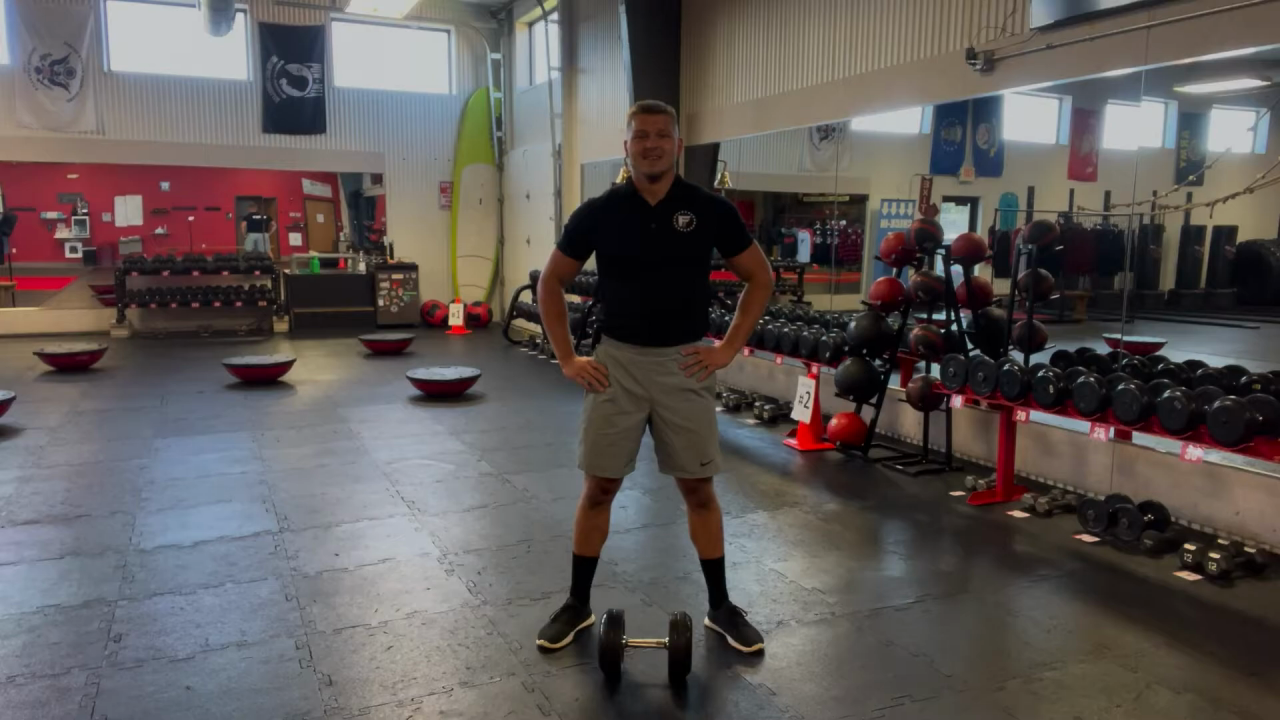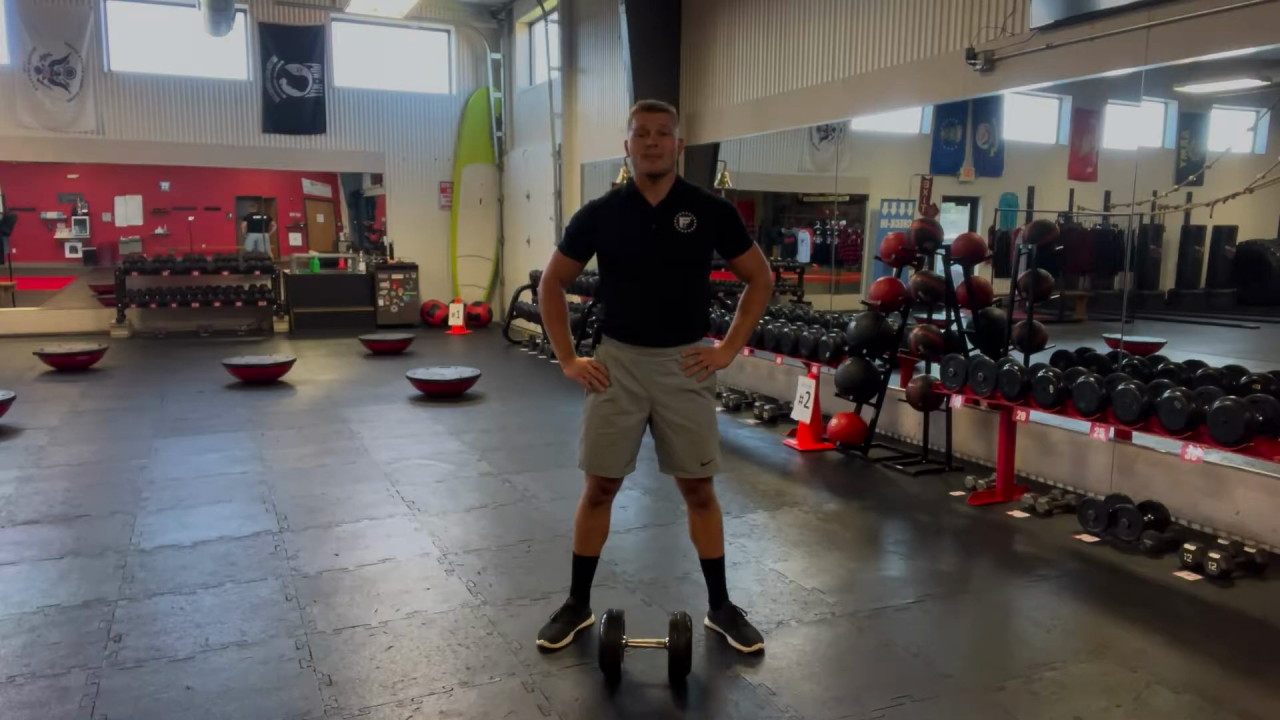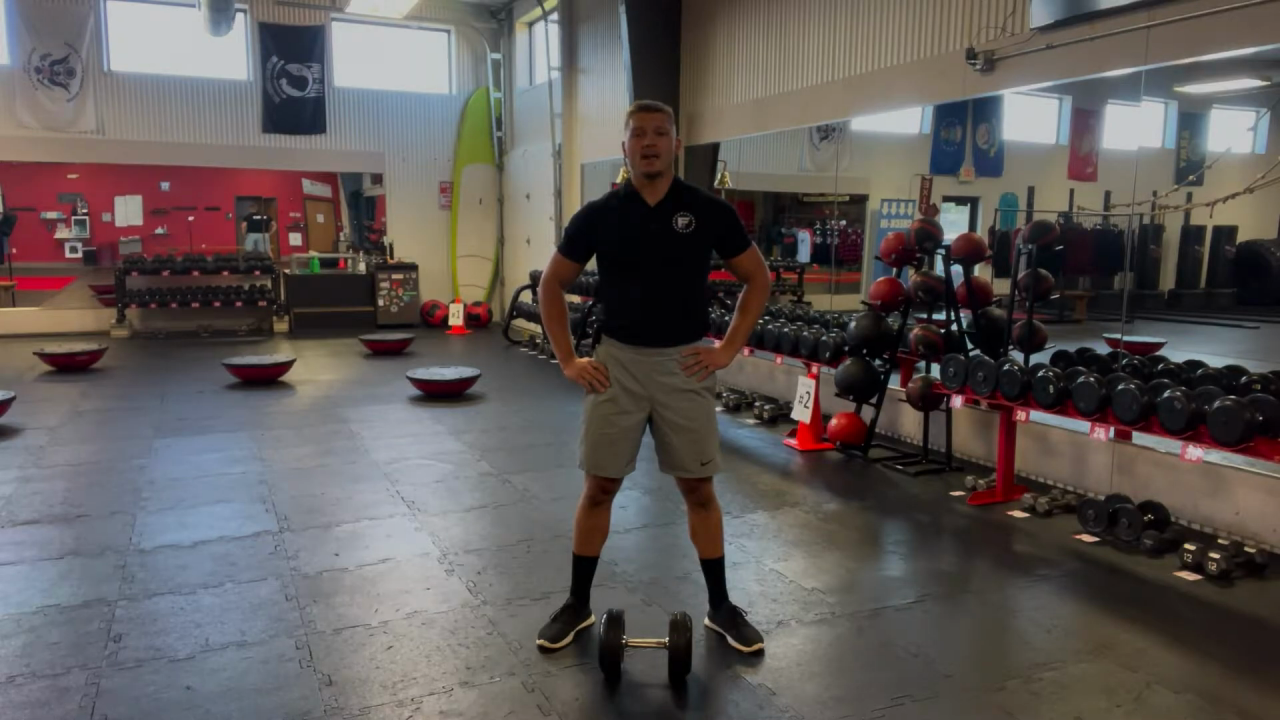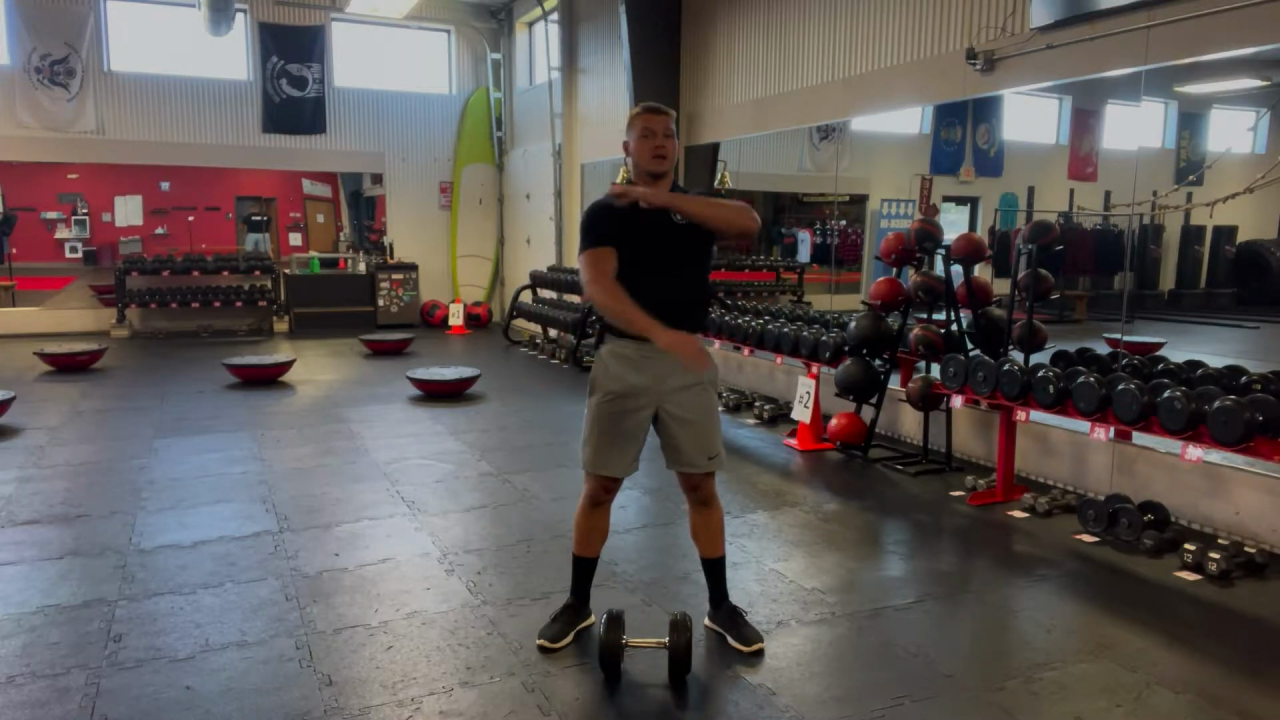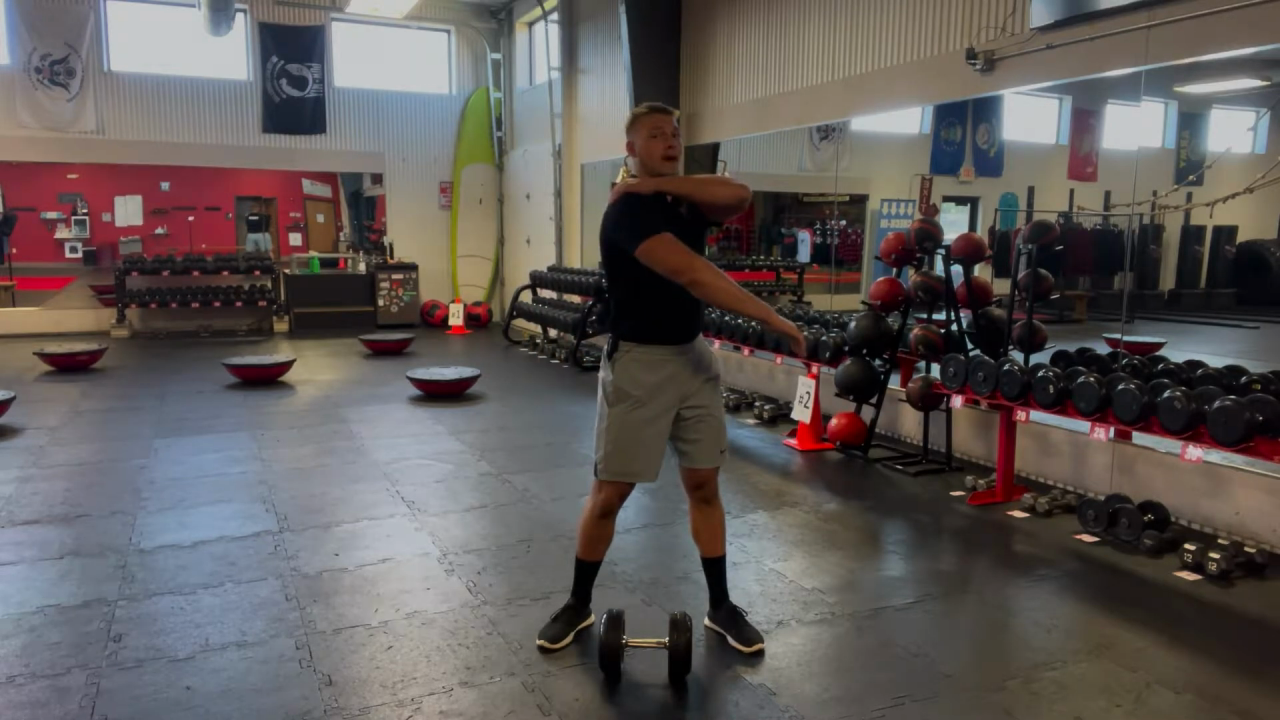
dt=1s
person 1, frame 1
left shoulder: (709, 209)
right shoulder: (598, 212)
left elbow: (760, 278)
right elbow: (551, 282)
left wrist: (728, 347)
right wrist: (567, 358)
left hip: (683, 364)
right hip: (617, 363)
left knee: (698, 488)
right knee: (598, 486)
left ankle: (720, 606)
right ankle: (577, 604)
person 1, frame 2
left shoulder: (710, 211)
right shoulder: (600, 214)
left elbow: (760, 279)
right elbow: (552, 283)
left wrist: (729, 348)
right wrist: (568, 358)
left hip: (684, 364)
right hip: (618, 363)
left knee: (699, 489)
right knee: (599, 487)
left ankle: (720, 607)
right ankle: (577, 604)
person 1, frame 3
left shoulder: (708, 211)
right shoulder: (599, 215)
left elbow: (758, 279)
right elbow: (552, 284)
left wrist: (729, 348)
right wrist: (567, 359)
left hip: (684, 364)
right hip: (617, 363)
left knee: (699, 488)
right knee: (599, 487)
left ankle: (720, 606)
right ankle: (577, 603)
person 1, frame 4
left shoulder: (698, 208)
right shoulder: (605, 213)
left elbow: (747, 221)
right elbow: (599, 284)
left wrist: (662, 199)
right wrist: (661, 333)
left hip: (687, 365)
right hip: (625, 361)
left knee: (701, 486)
right knee: (599, 487)
left ankle: (720, 605)
right ankle: (578, 604)
person 1, frame 5
left shoulder: (686, 201)
right shoulder: (629, 210)
left elbow: (738, 196)
right elbow: (691, 273)
left wrist: (662, 183)
right wrist: (773, 319)
left hip: (693, 357)
right hip: (638, 364)
left knee: (704, 485)
right knee: (610, 493)
left ankle: (720, 606)
right ankle: (578, 604)
